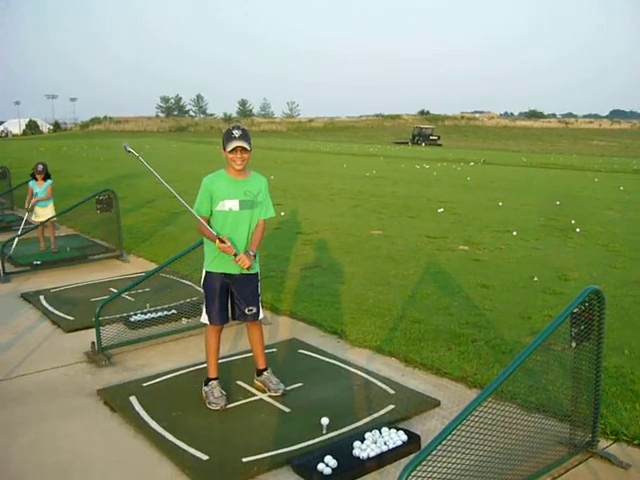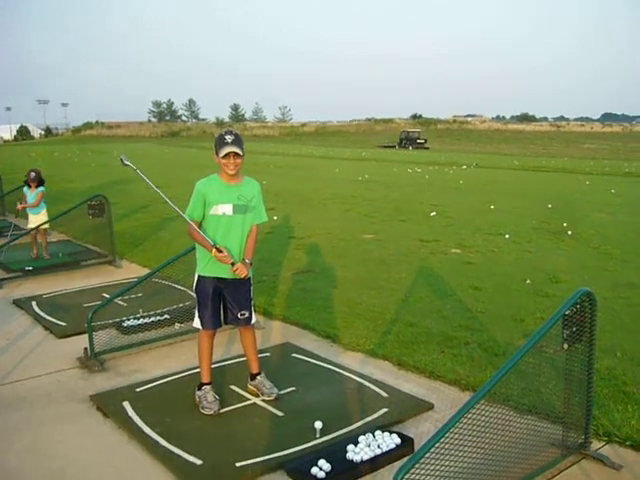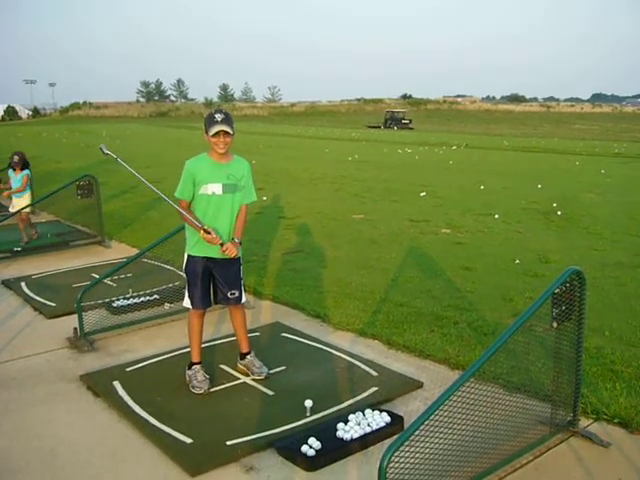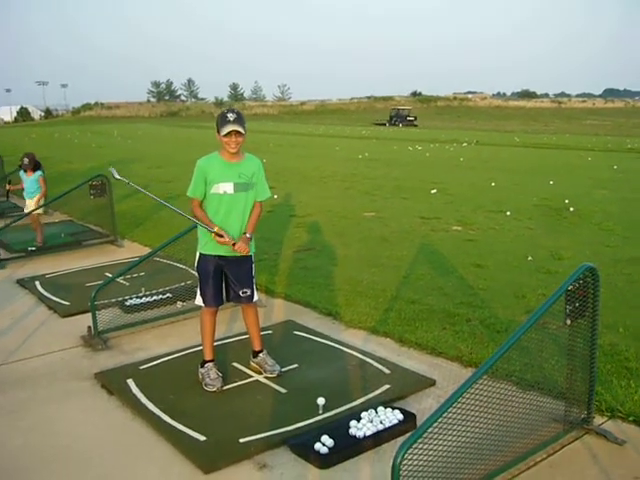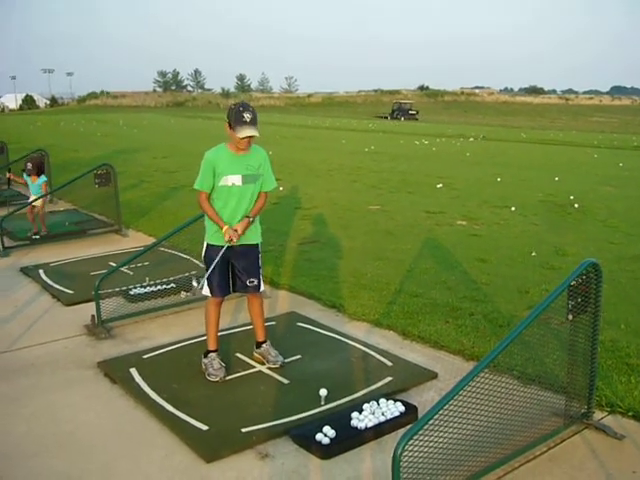
dt=0.3s
person 1, frame 1
left shoulder: (260, 183)
right shoulder: (211, 182)
left elbow: (260, 223)
right elbow: (201, 223)
left wrist: (250, 253)
right wrist: (218, 241)
left hip: (247, 266)
right hip: (216, 266)
left knee: (254, 319)
right knee: (215, 323)
left ankle: (262, 373)
right ankle: (212, 382)
person 1, frame 2
left shoulder: (253, 187)
right shoulder: (204, 187)
left elbow: (253, 228)
right elbow: (192, 228)
left wrist: (247, 261)
right wrist: (213, 249)
left hip: (239, 271)
right hip: (209, 271)
left knee: (246, 324)
right knee: (208, 328)
left ankle: (255, 377)
right ankle: (205, 386)
person 1, frame 3
left shoulder: (242, 167)
right shoulder: (194, 166)
left elbow: (243, 208)
right elbow: (183, 207)
left wrist: (236, 241)
right wrist: (202, 230)
left hip: (229, 250)
right hip: (198, 251)
left knee: (236, 303)
right knee: (198, 307)
left ankle: (245, 356)
right ankle: (195, 366)
person 1, frame 4
left shoulder: (254, 165)
right shoulder: (205, 165)
left elbow: (257, 205)
right elbow: (195, 206)
left wrist: (246, 237)
right wrist: (214, 230)
left hip: (241, 248)
right hip: (210, 249)
left knee: (249, 301)
right knee: (210, 306)
left ankle: (258, 354)
right ankle: (208, 364)
person 1, frame 5
left shoulder: (261, 155)
right shoulder: (213, 157)
left elbow: (263, 195)
right elbow: (203, 200)
left wrist: (247, 220)
right wrist: (225, 228)
left hip: (249, 238)
right hip: (217, 239)
left knee: (254, 291)
right knee: (216, 295)
left ankle: (261, 345)
right ankle: (211, 354)
